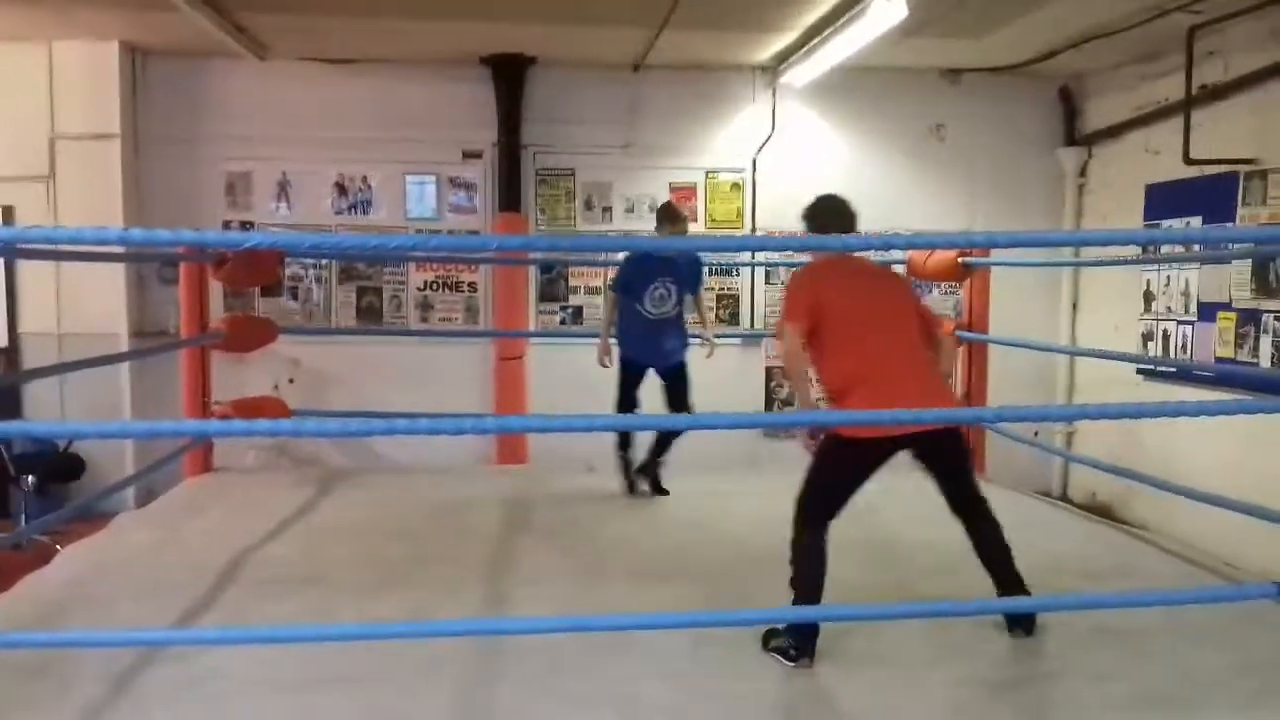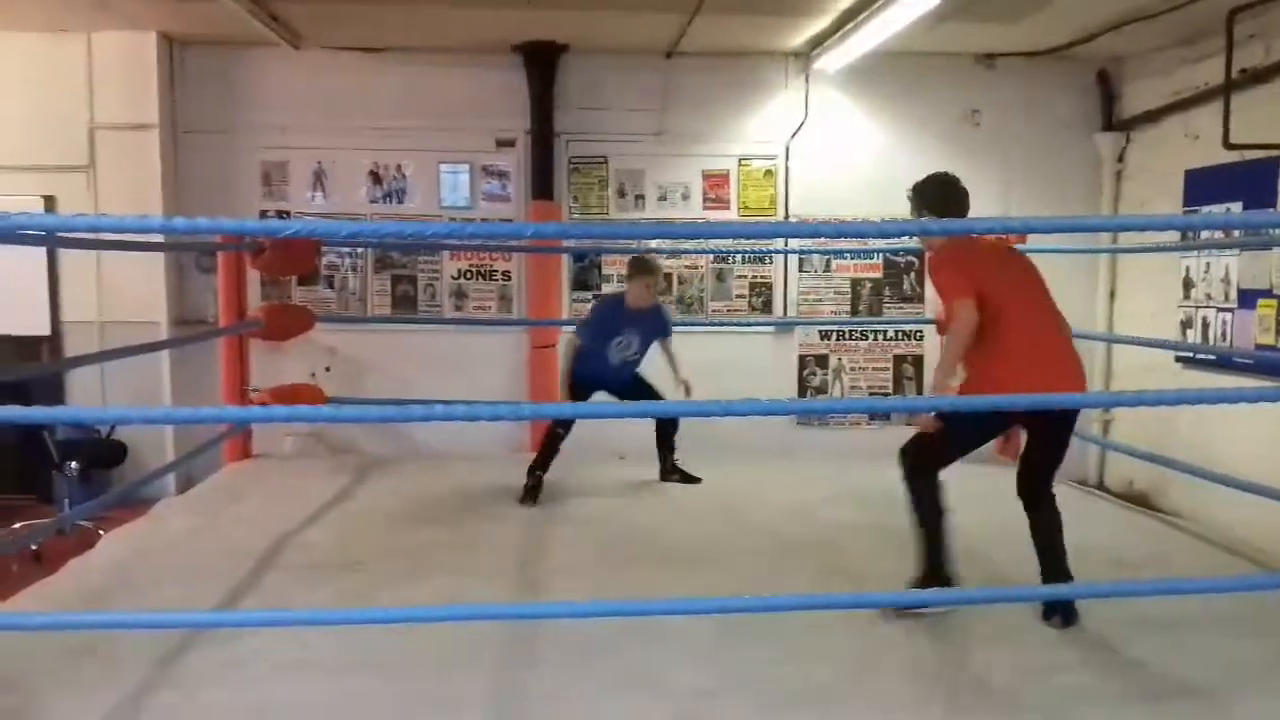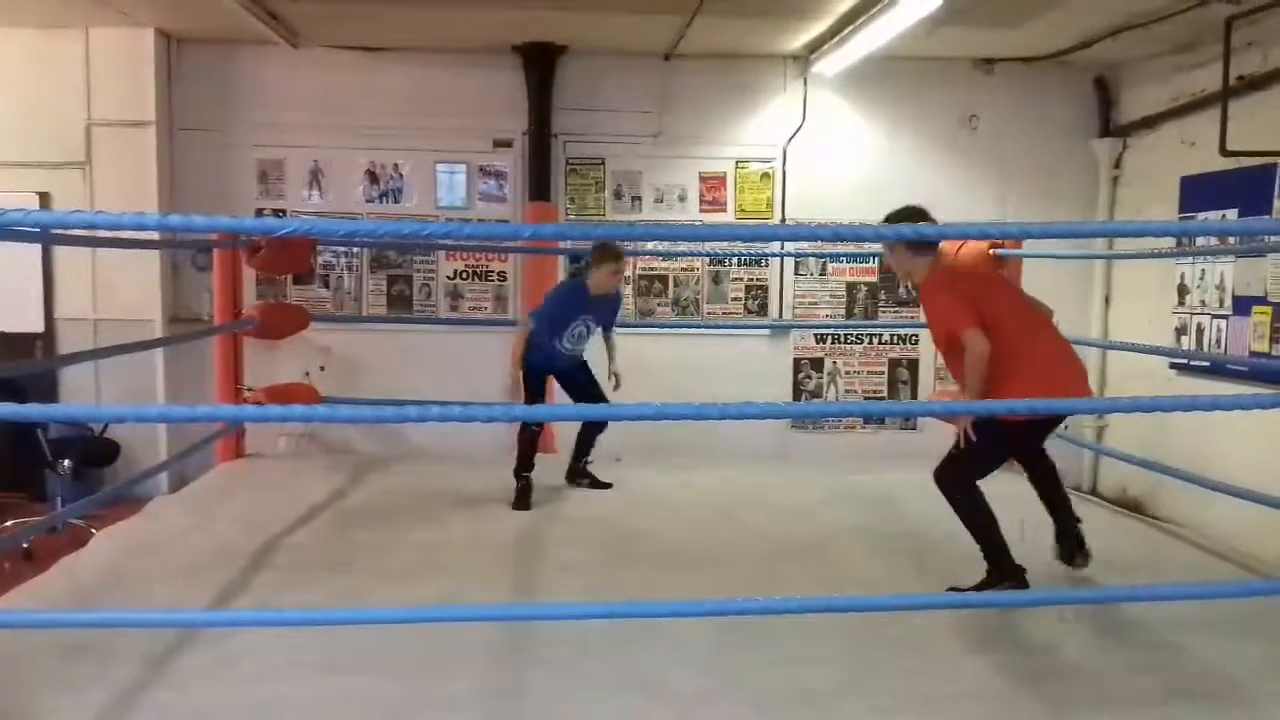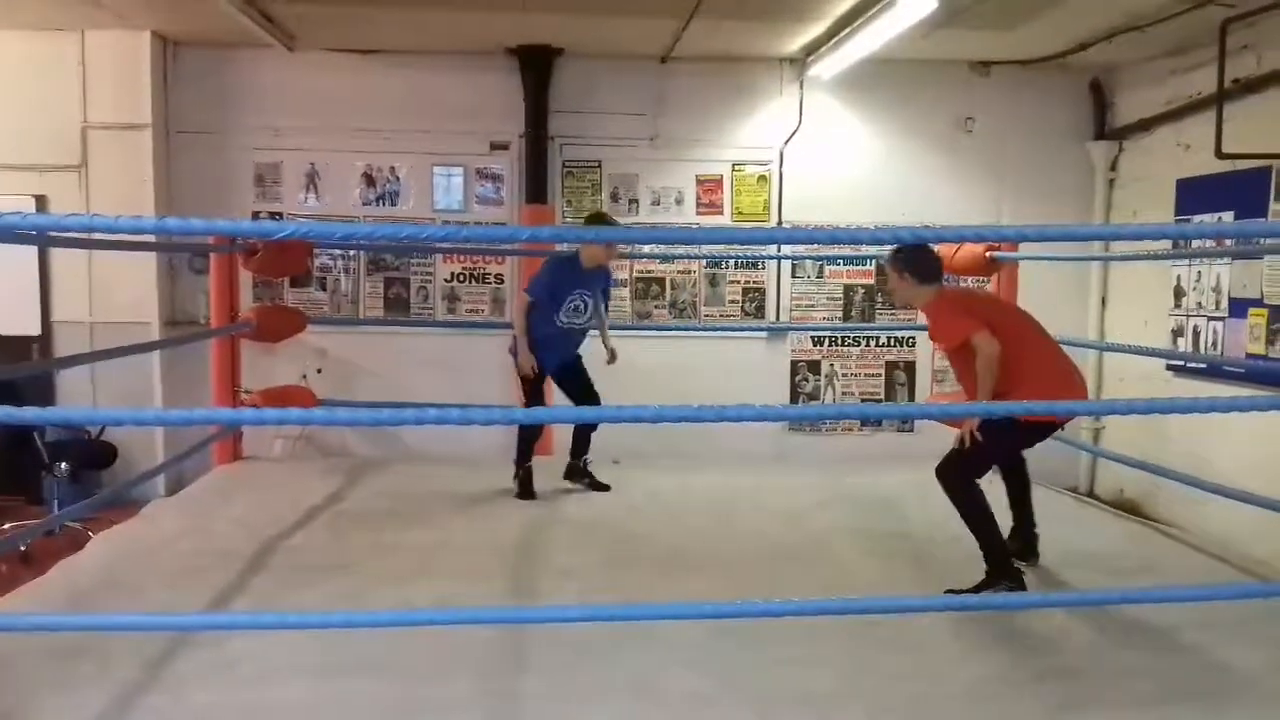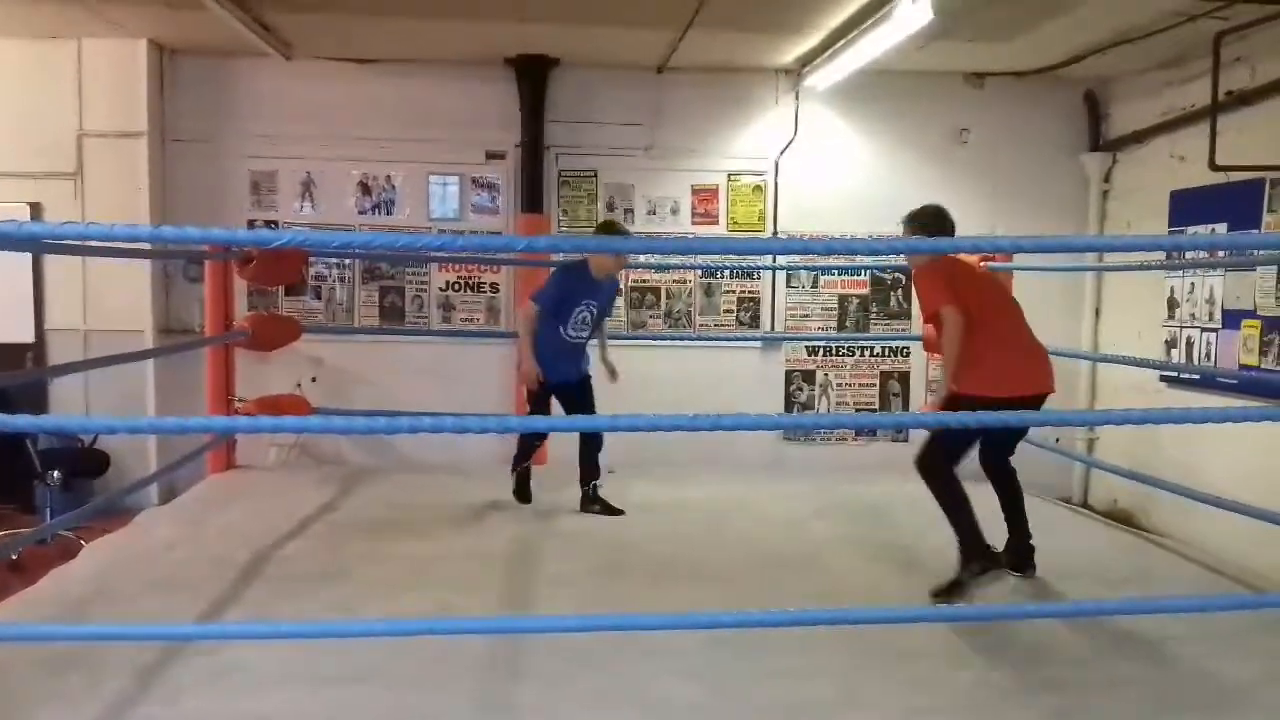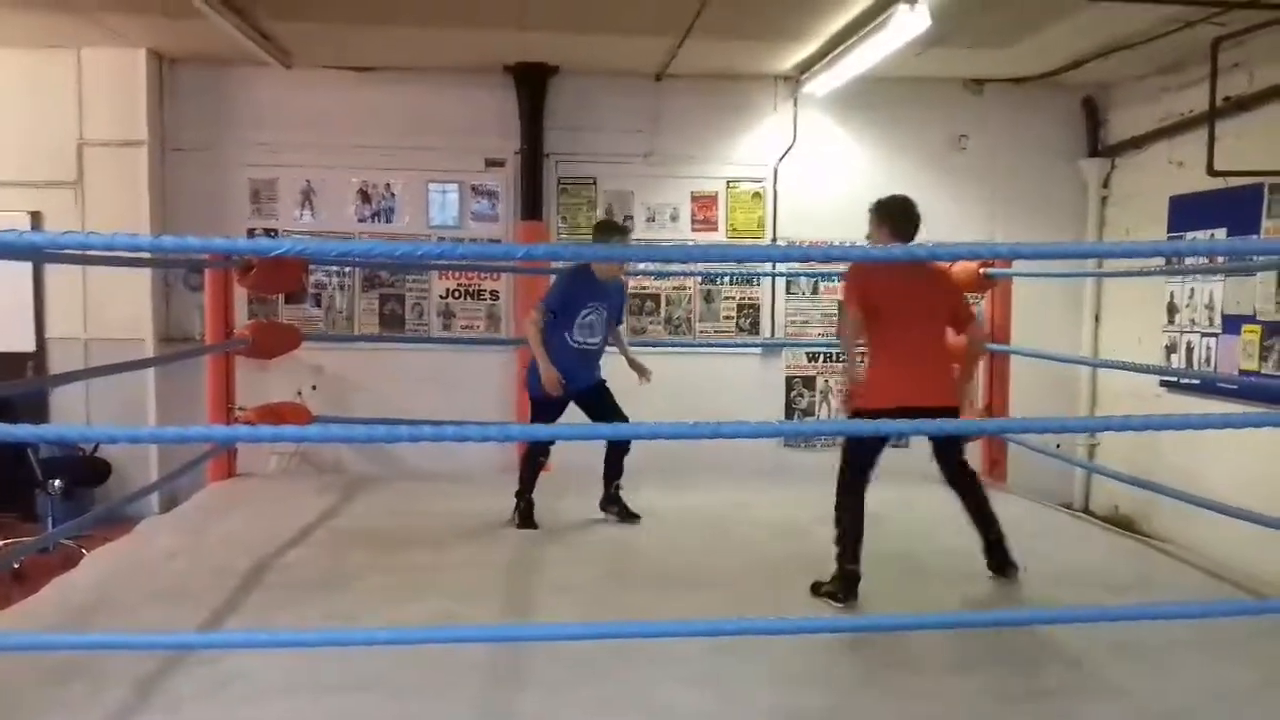
dt=0.4s
person 1, frame 1
left shoulder: (808, 279)
right shoulder: (894, 280)
left elbow: (791, 347)
right elbow: (944, 345)
left wrist: (812, 415)
left hip: (863, 420)
right hip: (933, 412)
left knee: (811, 518)
right knee: (971, 506)
left ankle: (799, 636)
right ankle: (1018, 607)
person 1, frame 2
left shoulder: (947, 259)
right shoulder: (1009, 254)
left elbow: (965, 323)
right elbow: (1052, 322)
left wrist: (937, 390)
left hip: (1002, 390)
right hip: (1065, 388)
left knee: (918, 459)
right knee: (1035, 490)
left ankle: (936, 578)
right ankle: (1059, 597)
person 1, frame 3
left shoulder: (936, 289)
right shoulder: (975, 274)
left elbow: (979, 348)
right elbow: (1042, 313)
left wrist: (968, 404)
left hip: (1024, 397)
right hip: (1068, 384)
left knee: (953, 475)
right knee: (1025, 448)
left ankle: (1006, 574)
right ankle: (1071, 539)
person 1, frame 4
left shoulder: (942, 308)
right shoulder: (964, 298)
left elbow: (989, 349)
left hip: (1036, 402)
right hip: (1066, 391)
left knee: (954, 473)
right knee: (1002, 445)
left ankle: (1003, 575)
right ankle: (1023, 540)
person 1, frame 5
left shoulder: (928, 271)
right shoulder: (970, 272)
left elbow: (953, 321)
left wrist: (947, 384)
left hip: (990, 384)
right hip: (1033, 378)
left knee: (933, 462)
right knee: (996, 458)
left ankle: (976, 557)
right ankle: (1020, 551)
person 1, frame 6
left shoulder: (864, 269)
right shoulder: (938, 276)
left elbow: (851, 320)
right elbow: (976, 334)
left wrist: (852, 375)
right wrist: (962, 379)
left hip: (884, 393)
right hip: (939, 390)
left knee: (852, 479)
right knee: (956, 469)
left ankle: (846, 578)
right ankle: (1000, 555)
person 2, frame 1
left shoulder: (691, 261)
right shoulder: (637, 261)
left elbow: (696, 295)
right elbow: (613, 297)
left wrist: (706, 328)
right wrist: (604, 340)
left hip: (672, 350)
right hip: (634, 348)
left knee: (680, 411)
right knee: (626, 406)
left ankle: (650, 466)
right ankle: (627, 464)
person 2, frame 2
left shoulder: (655, 312)
right shoulder: (605, 308)
left elbow: (664, 340)
right elbow: (574, 343)
left wrist: (677, 373)
right wrist: (564, 387)
left hip: (623, 375)
right hip: (586, 373)
left knee: (667, 413)
right knee: (564, 421)
left ankle: (668, 466)
right ankle: (536, 476)
person 2, frame 3
left shoulder: (613, 298)
right shoulder: (565, 293)
right elbow: (526, 327)
left wrist: (612, 363)
right wrist: (515, 371)
left hip: (571, 361)
right hip: (537, 360)
left ankle: (577, 470)
right ankle: (523, 480)
person 2, frame 4
left shoulder: (603, 273)
right shoulder: (557, 267)
right elbow: (522, 304)
left wrist: (606, 340)
right wrist: (522, 350)
left hip: (566, 354)
right hip: (535, 352)
left knee: (591, 403)
right knee: (535, 411)
left ankle: (577, 467)
right ankle: (523, 473)
person 2, frame 5
left shoulder: (611, 285)
right shoulder: (566, 275)
right elbow: (527, 313)
left wrist: (604, 355)
right wrist: (527, 359)
left hip: (575, 368)
right hip: (541, 365)
left knee: (591, 428)
left ankle: (590, 495)
right ankle: (520, 468)
person 2, frame 6
left shoulder: (617, 288)
right shoulder: (571, 279)
right elbow: (533, 321)
left wrist: (629, 357)
right wrist: (544, 365)
left hip: (588, 377)
right hip: (551, 378)
right knee: (540, 444)
left ankle: (611, 496)
right ankle: (523, 504)
